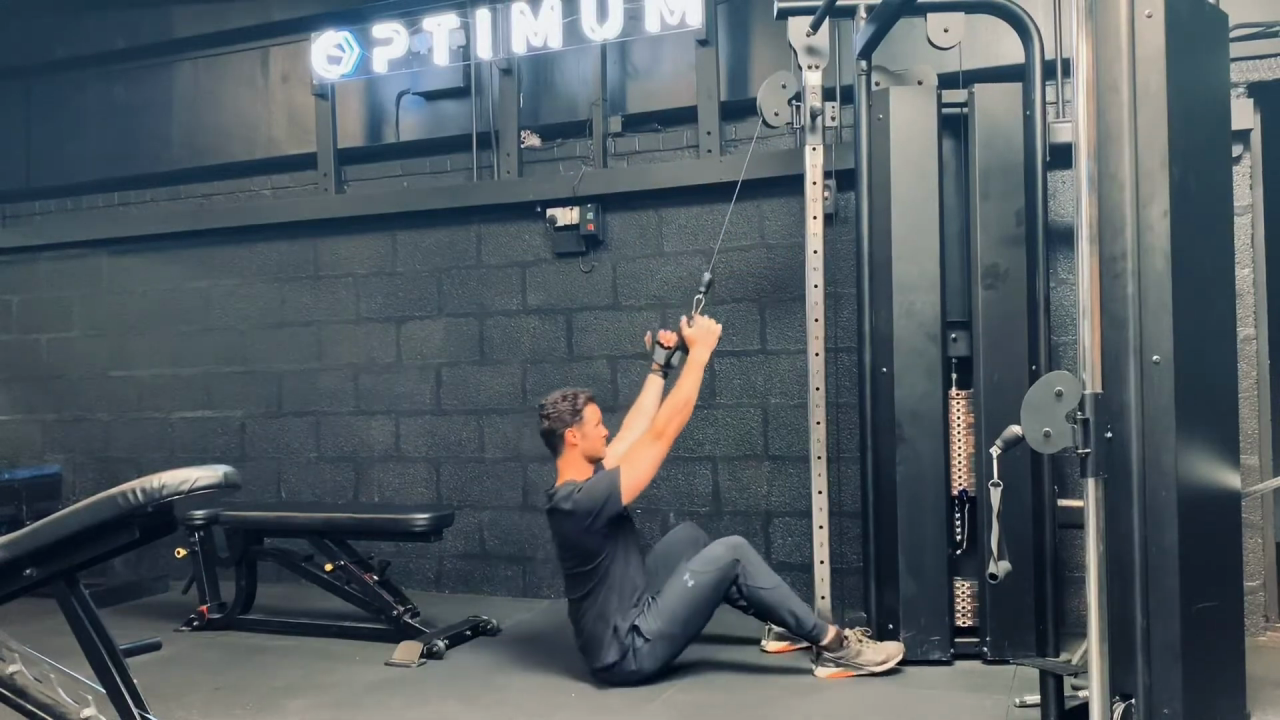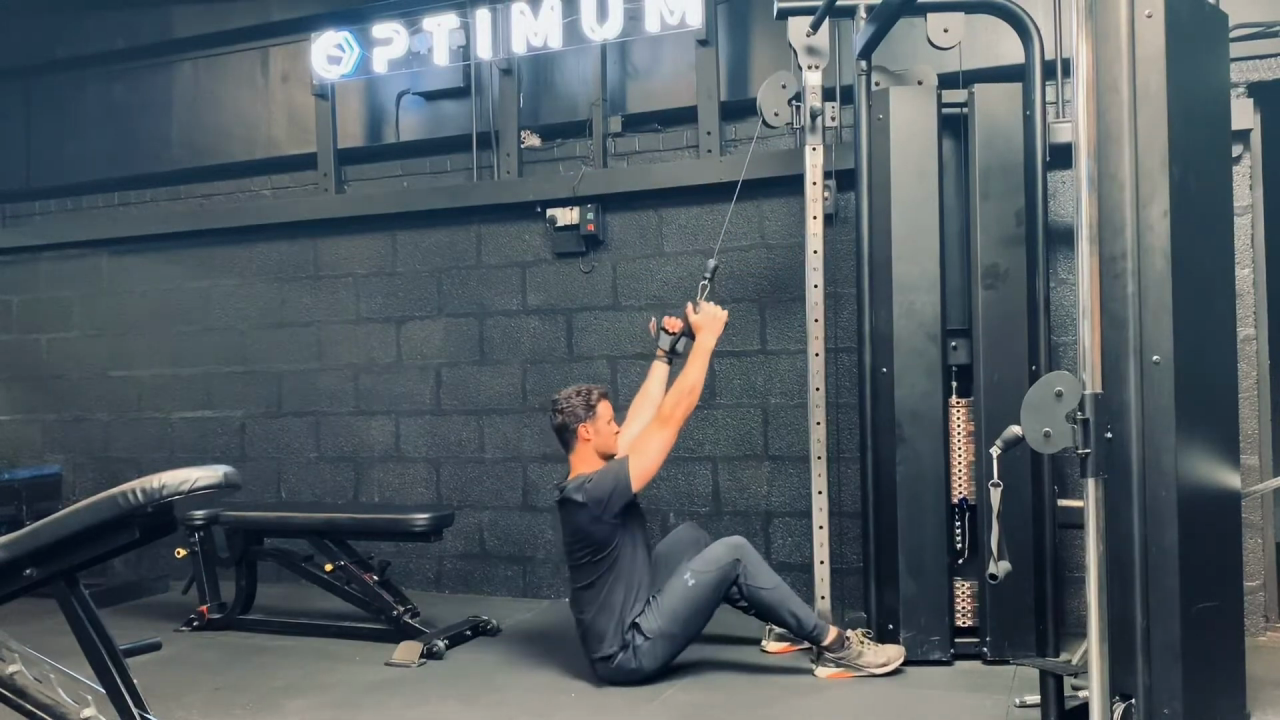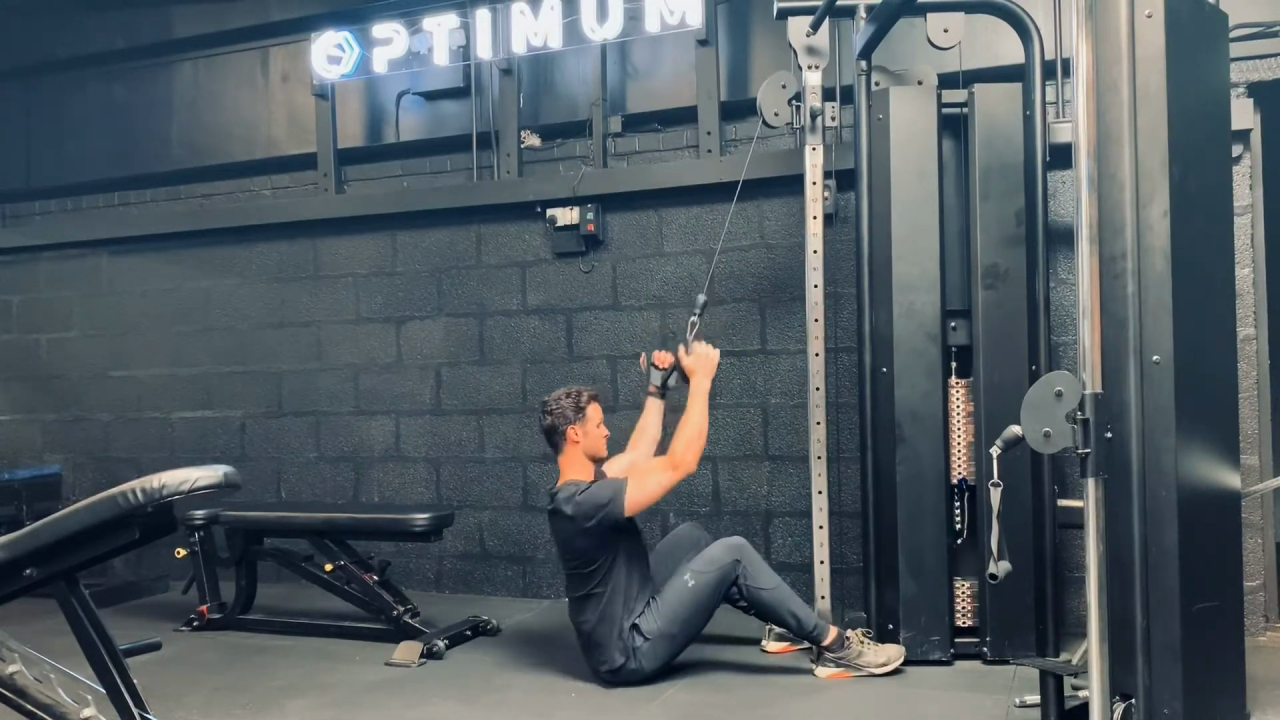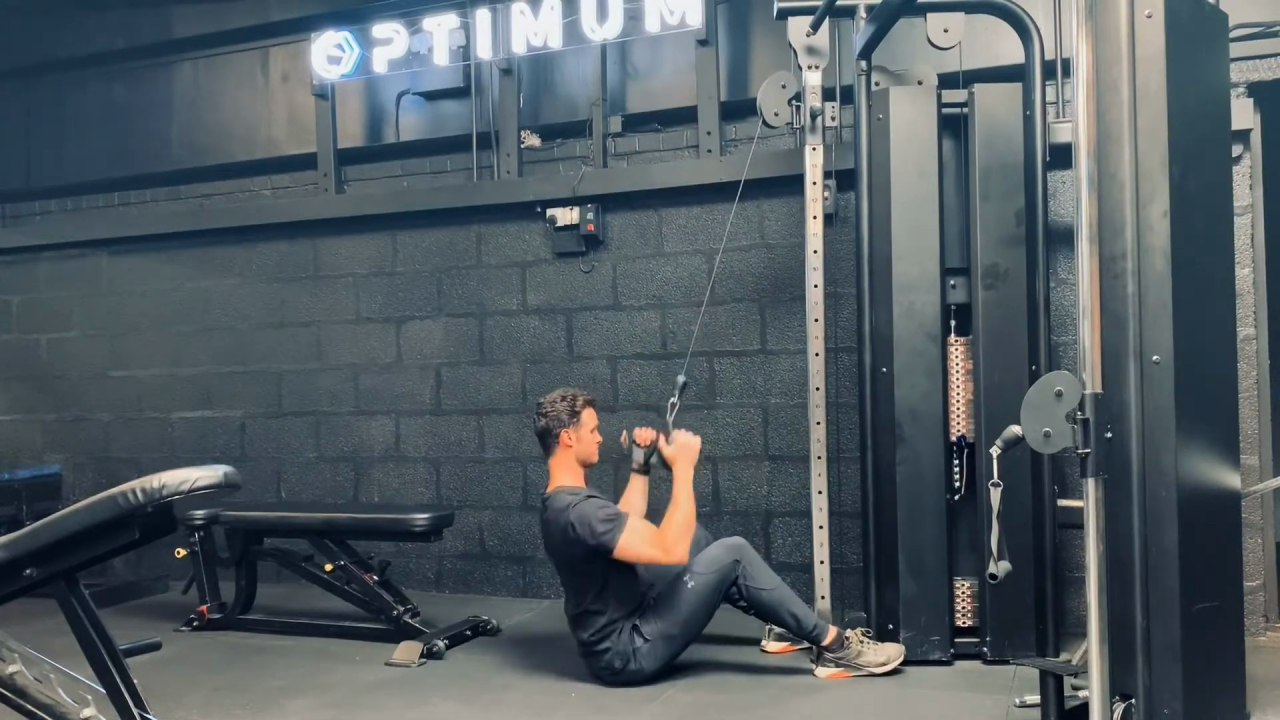
dt=0.3s
person 1, frame 1
left shoulder: (581, 486)
right shoulder: (585, 502)
left elbow: (636, 431)
right elbow: (662, 434)
left wrist: (659, 366)
right wrist: (699, 352)
left hip: (623, 628)
right hip: (627, 654)
left knee: (689, 538)
right knee: (731, 553)
left ankle: (783, 625)
right ankle: (834, 647)
person 1, frame 2
left shoulder: (586, 484)
right shoulder: (596, 492)
left elbow: (642, 418)
right elbow: (671, 417)
left wrist: (664, 352)
right wrist: (705, 337)
left hip: (625, 628)
right hip: (630, 652)
left knee: (690, 538)
right knee: (732, 552)
left ankle: (784, 626)
right ankle: (835, 647)
person 1, frame 3
left shoulder: (581, 488)
right shoulder: (587, 501)
left elbow: (640, 453)
right elbow: (682, 463)
left wrist: (657, 386)
right wrist: (700, 378)
left hip: (623, 628)
right hip: (628, 654)
left knee: (692, 537)
right knee: (732, 552)
left ankle: (782, 625)
right ankle: (833, 647)
person 1, frame 4
left shoulder: (564, 501)
right shoulder: (578, 512)
left elbow: (627, 522)
right elbow: (673, 550)
left wrist: (640, 462)
right wrist: (683, 466)
left hip: (624, 622)
right hip: (628, 652)
left knee: (694, 538)
right knee: (732, 552)
left ankle: (783, 626)
right ankle: (834, 647)
